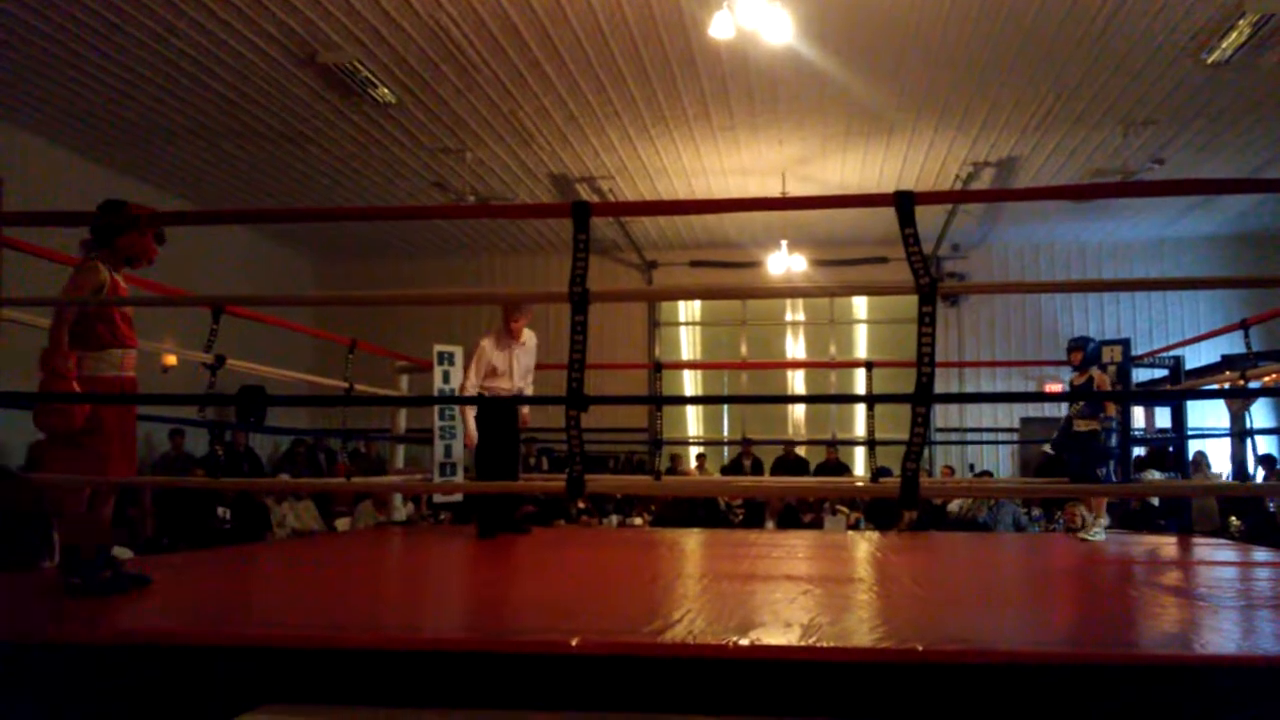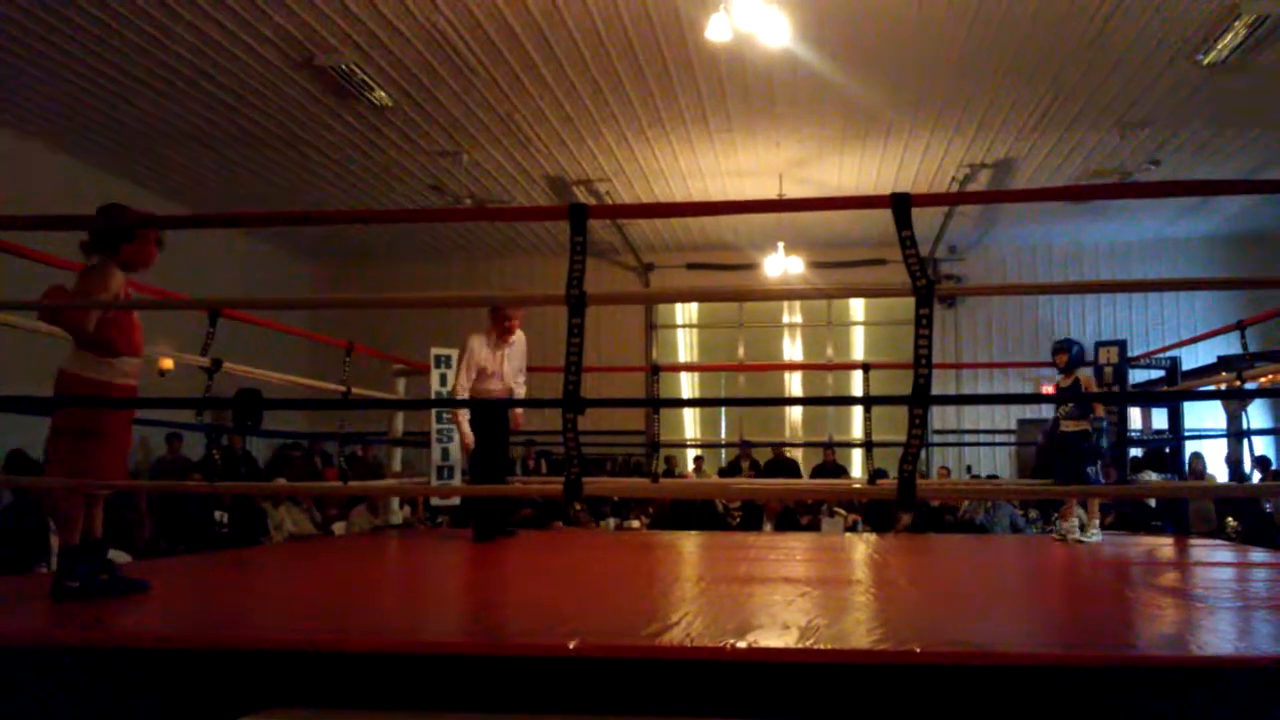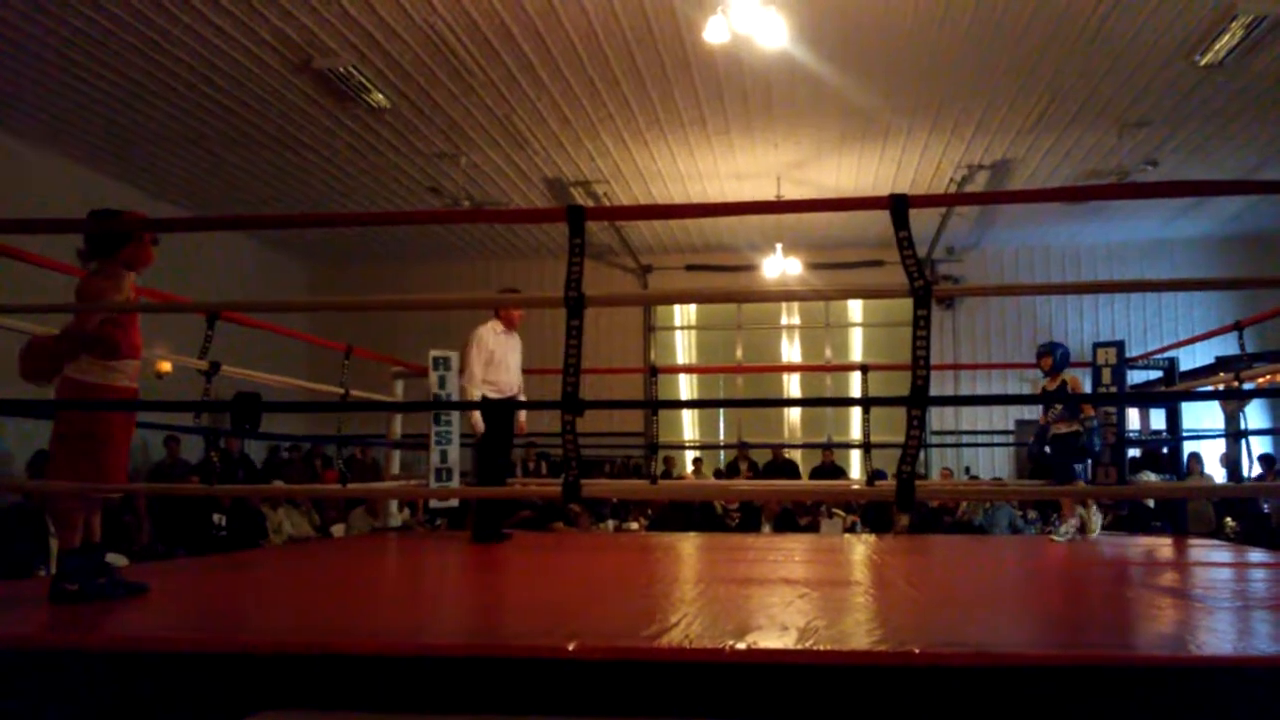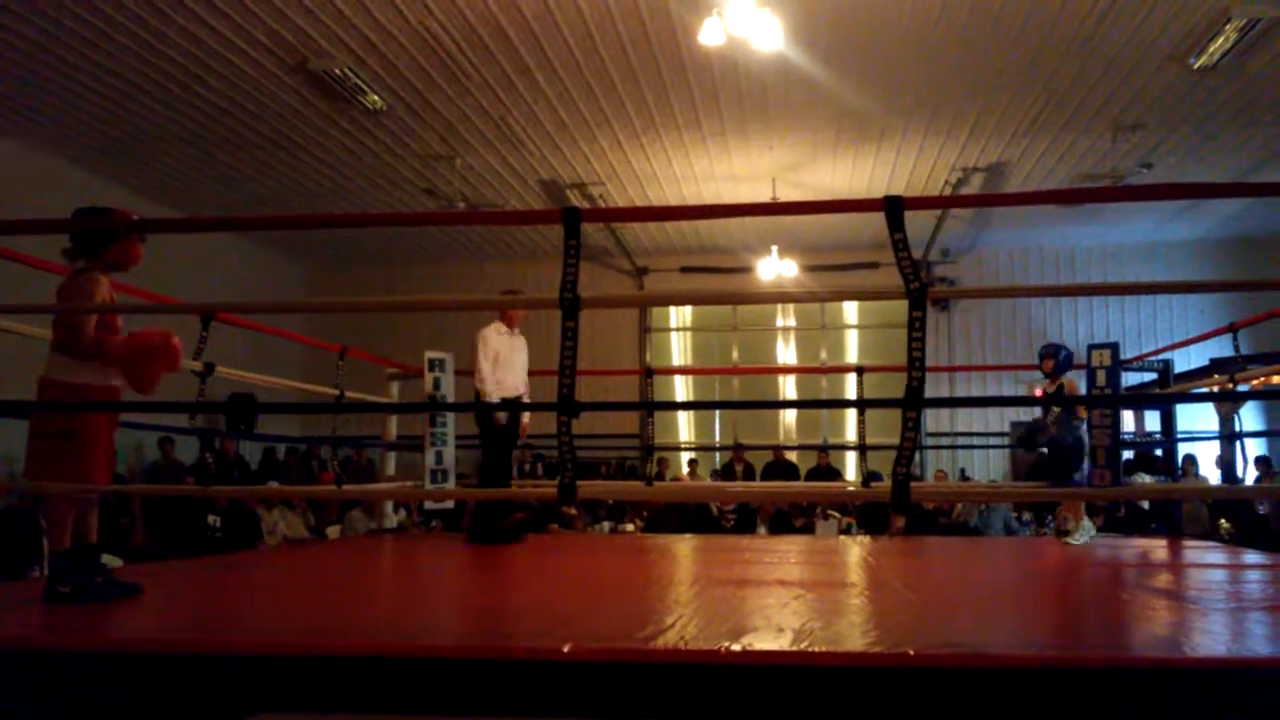
dt=0.7s
person 1, frame 1
left shoulder: (115, 277)
right shoulder: (96, 270)
right elbow: (63, 321)
right wrist: (61, 377)
left hip: (115, 386)
right hip: (90, 386)
left knee: (109, 476)
right knee: (81, 475)
left ankle: (99, 562)
right ankle: (73, 567)
person 1, frame 2
left shoulder: (111, 276)
right shoulder: (107, 275)
left elbow: (94, 328)
right elbow: (85, 326)
right wrist: (63, 310)
left hip: (107, 390)
right hip: (92, 388)
left knee: (94, 478)
right knee: (80, 477)
left ankle: (93, 566)
right ankle: (70, 571)
person 1, frame 3
left shoulder: (102, 280)
right shoulder: (116, 279)
left elbow: (84, 333)
right elbow: (85, 330)
right wrist: (61, 350)
left hip: (107, 393)
right hip: (97, 392)
left knee: (93, 482)
right knee: (82, 482)
left ankle: (93, 569)
right ankle: (69, 574)
person 1, frame 4
left shoulder: (93, 282)
right shoulder: (92, 282)
left elbow: (91, 341)
right elbow: (81, 343)
left wrist: (132, 357)
right wrist: (132, 351)
left hip: (89, 395)
right hip: (75, 394)
left knee: (85, 484)
right knee: (70, 484)
left ankle: (88, 570)
right ankle: (61, 577)
person 2, frame 1
left shoulder: (531, 339)
right shoulder: (488, 344)
right elbow: (470, 385)
left wrist: (525, 406)
right wrist: (470, 426)
left hip: (509, 405)
right hip: (486, 405)
left knee: (511, 462)
right knee: (488, 463)
left ankle: (507, 517)
right ankle: (487, 521)
person 2, frame 2
left shoulder: (520, 339)
right shoulder: (476, 344)
right elbow: (461, 388)
left wrist: (518, 406)
right wrist: (464, 430)
left hip: (501, 407)
right hip: (477, 408)
left knee: (501, 465)
right knee: (481, 467)
left ankle: (498, 521)
right ankle: (483, 526)
person 2, frame 3
left shoulder: (515, 339)
right shoulder: (483, 334)
right elbow: (472, 378)
left wrist: (521, 414)
right wrist: (475, 416)
left hip: (507, 406)
right hip: (488, 406)
left knee: (501, 467)
right knee: (488, 468)
left ankle: (494, 525)
right ankle: (484, 528)
person 2, frame 4
left shoulder: (521, 340)
right shoulder: (488, 335)
right elbow: (483, 375)
left wrist: (524, 415)
right wrist: (496, 408)
left hip: (512, 406)
right hip: (493, 407)
left knee: (499, 465)
right knee: (497, 465)
left ankle: (483, 526)
right ankle: (503, 523)
person 3, frame 1
left shoulder: (1099, 378)
right shoulder: (1073, 380)
left elbow: (1110, 408)
left wrist: (1107, 432)
right wrist: (1061, 435)
left hip: (1095, 433)
right hip: (1077, 434)
left knee: (1098, 478)
right knee: (1079, 477)
left ankle: (1098, 525)
right ankle: (1097, 515)
person 3, frame 2
left shoulder: (1085, 380)
right shoulder: (1058, 384)
left elbow: (1098, 409)
left wrist: (1097, 435)
right wrist: (1050, 437)
left hip: (1083, 434)
right hip: (1063, 436)
left knee: (1089, 479)
right knee: (1066, 479)
left ankle: (1094, 526)
right ankle: (1070, 524)
person 3, frame 3
left shoulder: (1071, 381)
right shoulder: (1044, 388)
left elbow: (1087, 409)
left wrist: (1091, 434)
right wrist: (1038, 441)
left hip: (1074, 435)
right hip: (1055, 438)
left knee: (1075, 478)
right knee: (1062, 481)
left ankle: (1092, 513)
right ankle: (1069, 524)
person 3, frame 4
left shoulder: (1069, 385)
right shoulder: (1046, 389)
left elbow: (1081, 413)
right elbow: (1044, 417)
left wrist: (1070, 433)
right wrist: (1034, 433)
left hip: (1071, 439)
right hip: (1055, 440)
left knee: (1074, 483)
right knee: (1059, 484)
left ankle: (1081, 528)
right ankle: (1082, 522)
